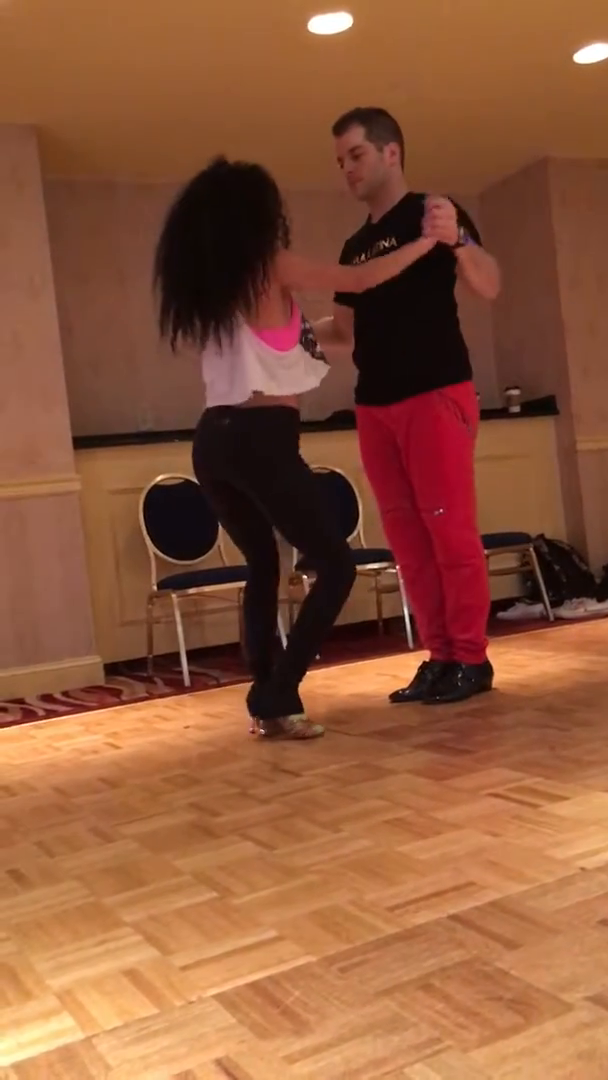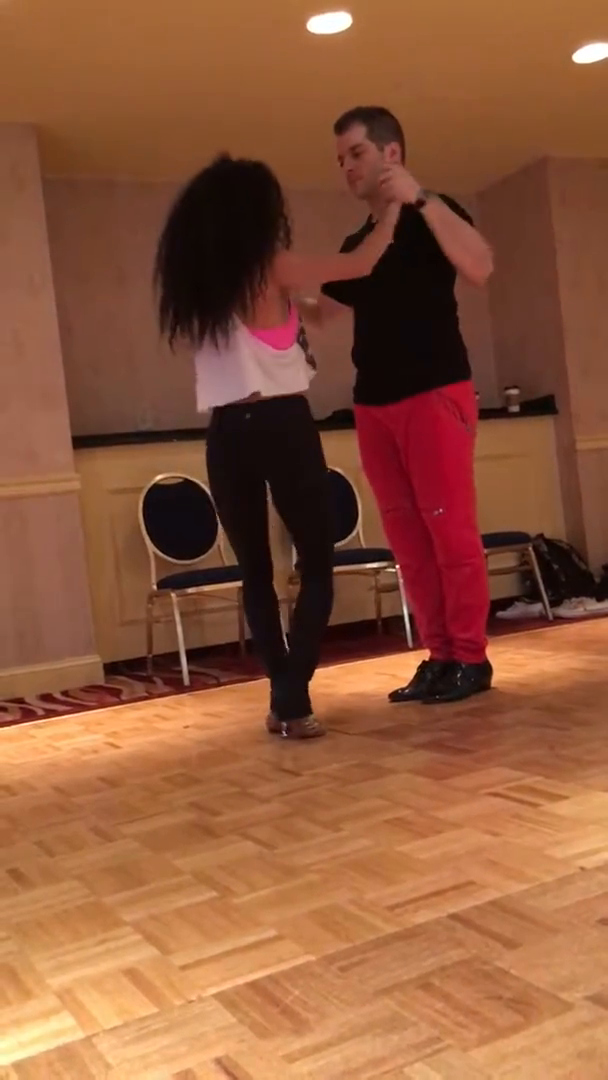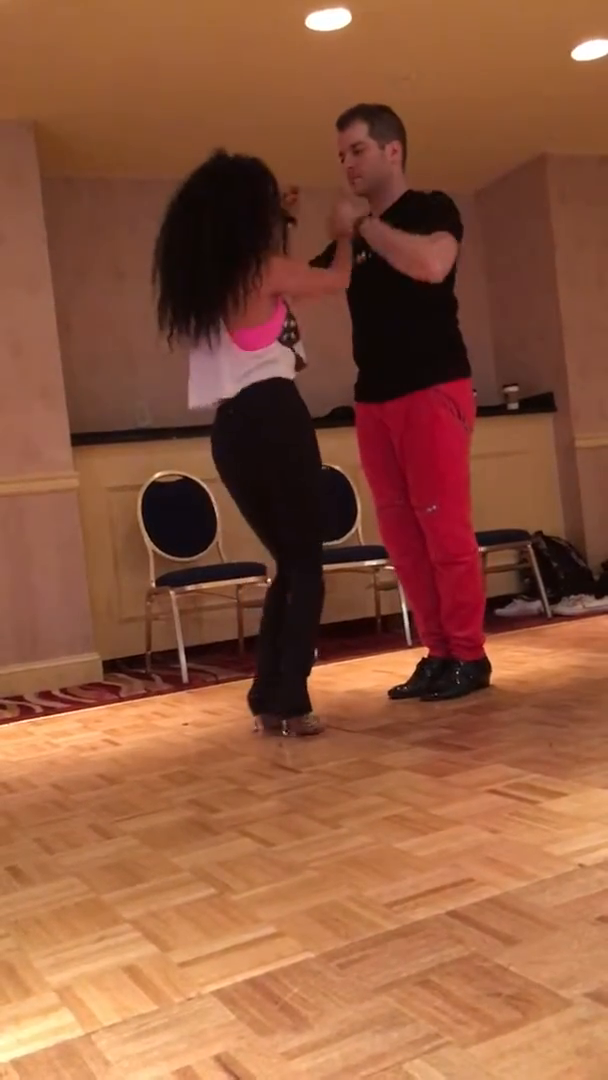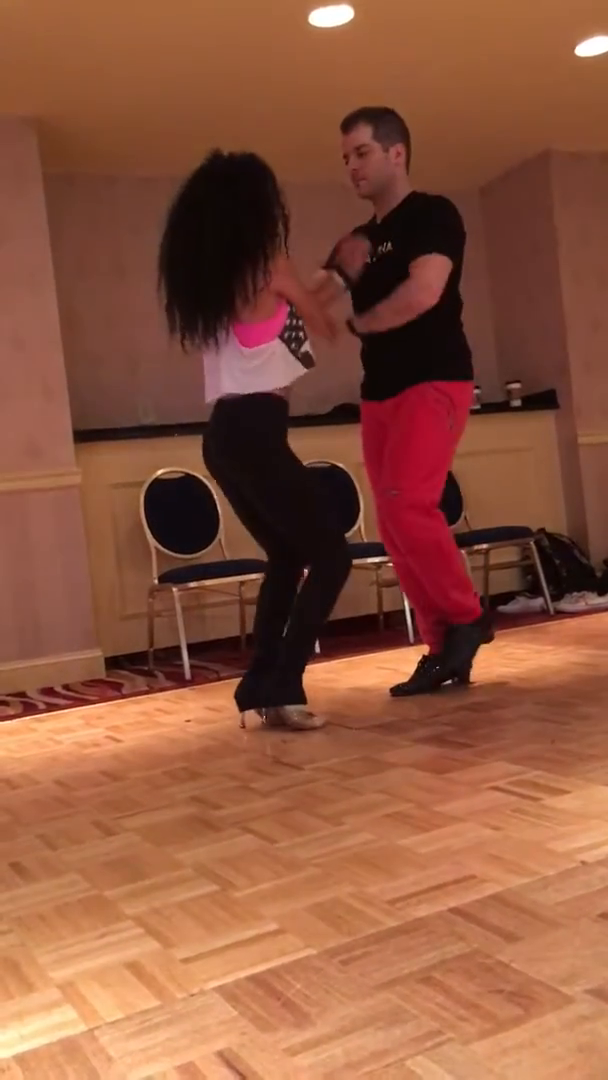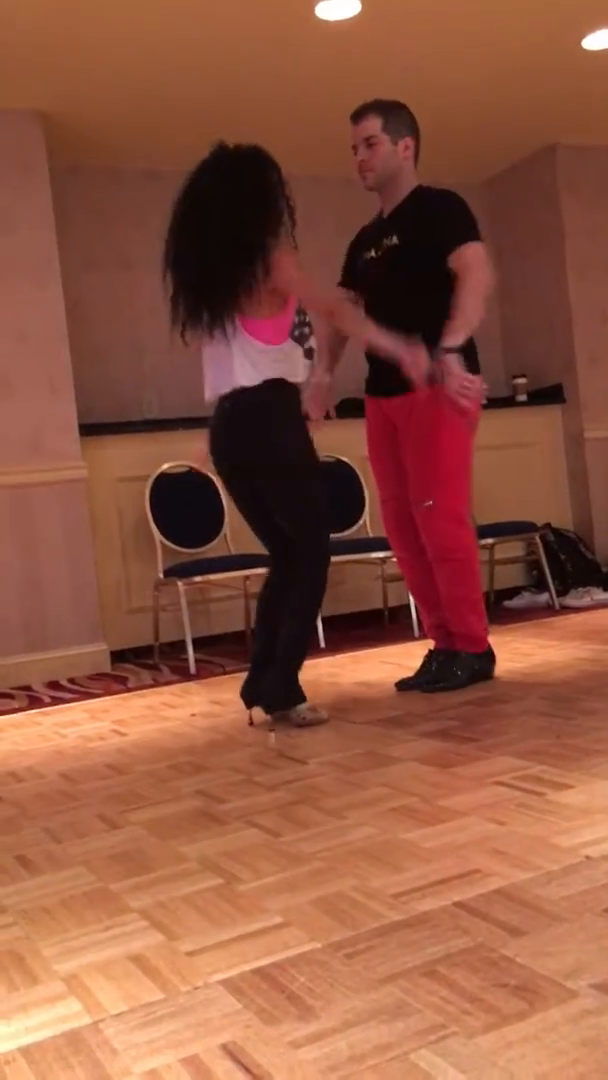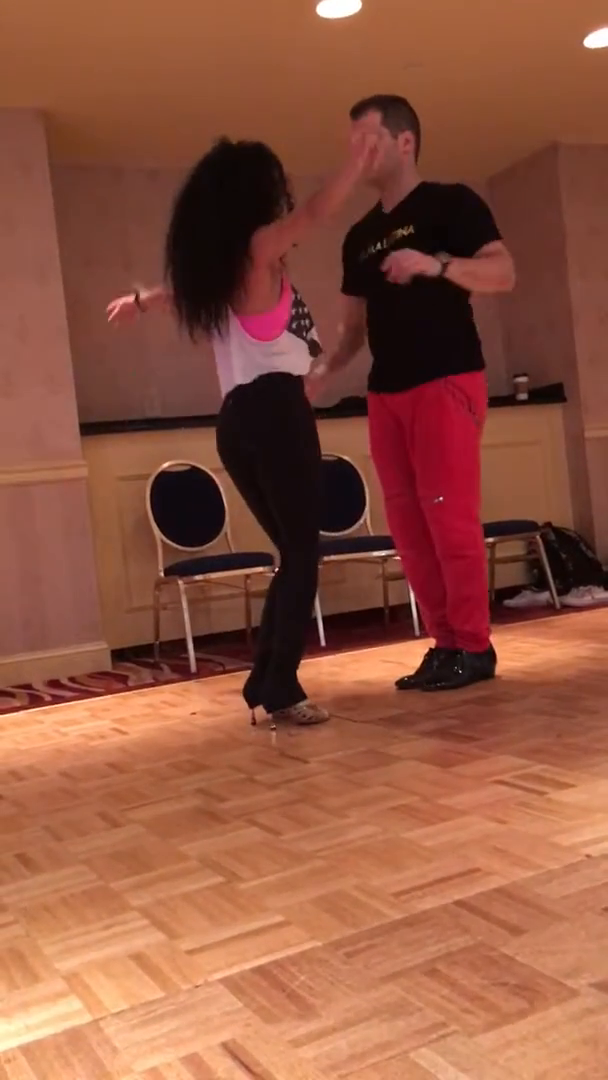
dt=0.3s
person 1, frame 1
left shoulder: (434, 214)
right shoulder: (355, 247)
left elbow: (489, 286)
left wrist: (457, 237)
left hip: (436, 394)
right hip: (375, 405)
left knee: (449, 527)
right knee: (405, 535)
left ankle: (471, 659)
right ankle: (440, 657)
person 1, frame 2
left shoulder: (429, 212)
right shoulder: (354, 244)
left elbow: (480, 267)
right elbow: (326, 312)
left wrist: (422, 199)
left hip: (435, 394)
right hip: (373, 404)
left knee: (449, 527)
right knee: (406, 535)
left ankle: (471, 658)
right ankle: (440, 655)
person 1, frame 3
left shoulder: (432, 209)
right shoulder: (352, 240)
left elbow: (433, 265)
left wrist: (364, 224)
left hip: (434, 389)
right hip: (374, 399)
left knee: (444, 523)
right knee: (400, 532)
left ankle: (469, 656)
right ankle: (440, 653)
person 1, frame 4
left shoulder: (434, 214)
right shoulder: (356, 240)
left elbow: (425, 291)
left wrist: (357, 321)
right wrist: (340, 271)
left hip: (435, 384)
right hip: (379, 396)
left knee: (405, 504)
right knee: (395, 527)
left ankle: (466, 616)
right ankle: (441, 647)
person 1, frame 5
left shoulder: (439, 209)
right shoulder: (364, 240)
left elbow: (475, 275)
left wrist: (450, 350)
left hip: (436, 387)
right hip: (383, 394)
left knee: (441, 518)
right knee: (403, 525)
left ankle: (472, 647)
right ankle: (443, 645)
person 1, frame 6
left shoulder: (450, 203)
right shoulder: (360, 236)
left elbow: (503, 272)
left wrist: (438, 263)
right wrist: (321, 371)
left hip: (447, 381)
right hip: (386, 392)
left knee: (450, 515)
right knee: (407, 523)
left ankle: (474, 646)
right ankle: (444, 644)
person 2, frame 1
left shoulder: (202, 285)
right shoulder: (273, 268)
right elbow: (363, 279)
right wrist: (429, 239)
left hip: (214, 441)
right hip: (266, 437)
left knee: (262, 566)
right knee: (335, 567)
left ankle: (265, 695)
right ankle: (279, 696)
person 2, frame 2
left shoulder: (199, 281)
right shoulder: (271, 267)
right elbow: (358, 265)
right wrist: (394, 210)
left hip: (227, 433)
right hip: (281, 426)
left knee: (255, 569)
right knee: (316, 566)
left ankle: (283, 693)
right ankle: (293, 699)
person 2, frame 3
left shoulder: (199, 278)
right shoulder: (264, 267)
right elbow: (338, 278)
left wrist: (287, 248)
right wrist: (345, 232)
left hip: (229, 432)
right hip: (273, 417)
left knee: (291, 560)
right knee: (305, 561)
left ankle: (270, 692)
right ankle: (290, 699)
person 2, frame 4
left shoulder: (205, 277)
right shoulder: (267, 266)
right elbow: (321, 322)
right wrist: (332, 315)
left hip: (224, 433)
right hip: (256, 429)
left knee: (286, 558)
right knee: (330, 556)
left ankle: (260, 687)
right ankle: (280, 687)
person 2, frame 5
left shoulder: (208, 271)
right shoulder: (271, 257)
right elbow: (329, 310)
right wrist: (395, 346)
left hip: (229, 426)
right hip: (271, 418)
left knee: (286, 556)
right knee: (309, 557)
left ankle: (264, 683)
right ankle: (281, 687)
person 2, frame 6
left shoulder: (212, 263)
right shoulder: (260, 246)
left elbow: (179, 289)
right elbow: (316, 212)
left wrist: (139, 298)
right wrist: (358, 155)
left hip: (235, 420)
right hip: (276, 410)
left knee: (293, 552)
right knee: (302, 554)
left ankle: (264, 681)
right ankle: (279, 688)
